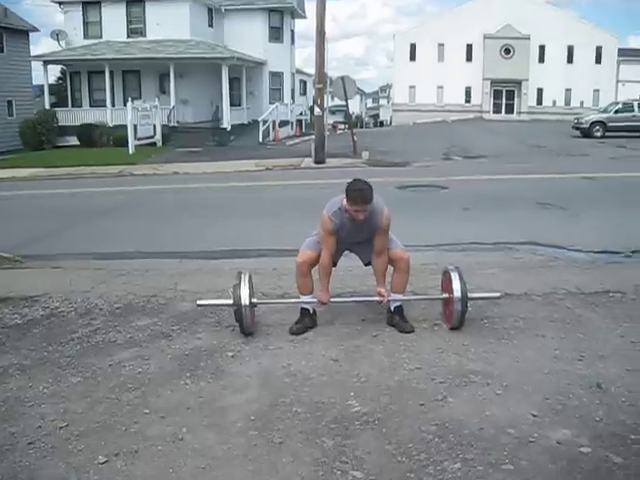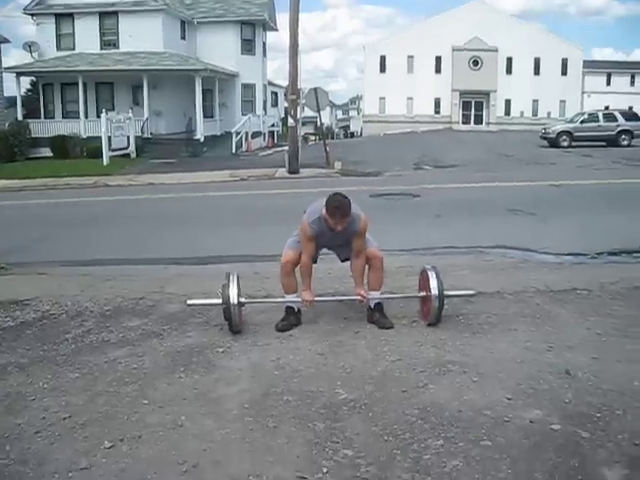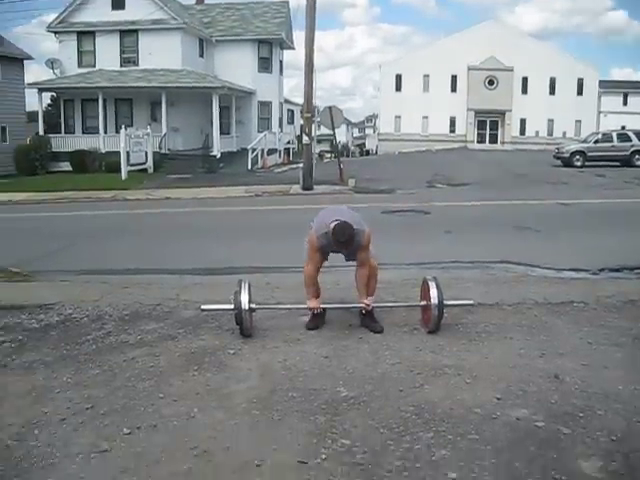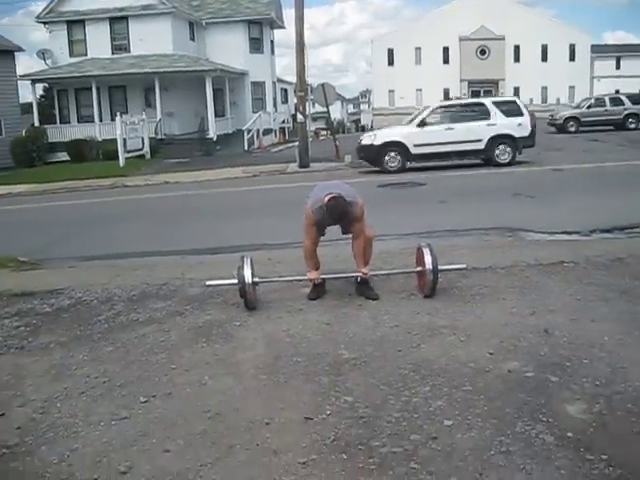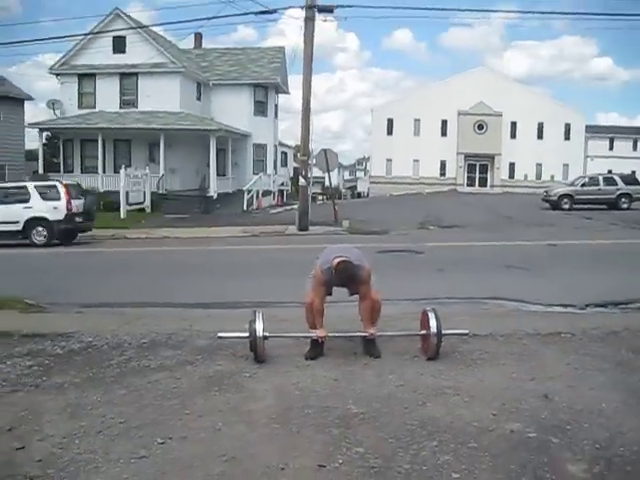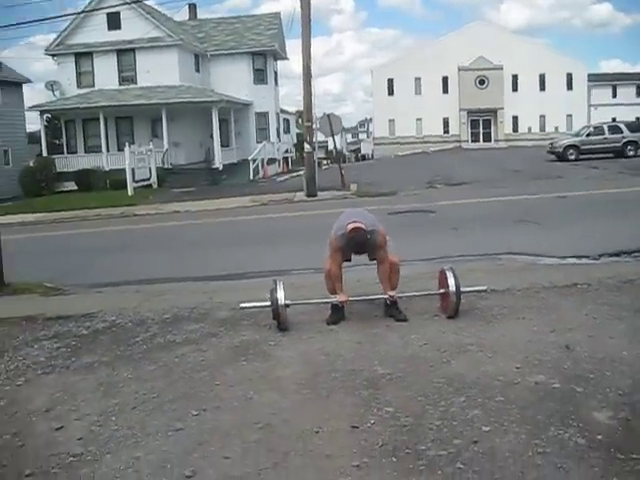
dt=0.7s
person 1, frame 1
left shoulder: (382, 214)
right shoulder: (330, 215)
left elbow: (379, 254)
right elbow: (327, 255)
left wrist: (381, 285)
right wrist: (323, 290)
left hip: (368, 239)
right hip: (331, 237)
left knee: (402, 259)
right knee: (303, 261)
left ankle: (395, 311)
right ankle: (307, 313)
person 1, frame 2
left shoulder: (359, 221)
right shoulder: (310, 222)
left elbow: (358, 256)
right elbow: (306, 258)
left wrist: (359, 286)
right wrist: (306, 289)
left hip: (346, 239)
right hip: (312, 236)
left knee: (376, 257)
right knee: (286, 262)
left ankle: (375, 309)
right ankle: (292, 311)
person 1, frame 3
left shoulder: (363, 234)
right shoulder: (317, 235)
left elbow: (362, 267)
right elbow: (311, 267)
left wrist: (363, 297)
right wrist: (312, 298)
left hip: (353, 238)
right hip: (324, 235)
left knee: (372, 266)
right knee: (310, 268)
left ankle: (366, 313)
right ankle: (317, 312)
person 1, frame 4
left shoulder: (357, 206)
right shoulder: (313, 209)
left elbow: (358, 238)
right elbow: (309, 242)
left wrist: (361, 267)
right wrist: (311, 270)
left hip: (349, 211)
right hip: (320, 212)
left knee: (367, 236)
right knee: (311, 242)
left ankle: (362, 281)
right ankle: (318, 282)
person 1, frame 5
left shoulder: (364, 269)
right shoulder: (321, 271)
left elbow: (365, 299)
right elbow: (318, 301)
left wrist: (368, 327)
right wrist: (320, 328)
left hip: (355, 274)
right hip: (328, 274)
left knee: (375, 300)
right knee: (310, 302)
left ankle: (369, 339)
right ankle: (317, 341)
person 1, frame 6
left shoulder: (379, 234)
right shoulder: (336, 237)
left elbow: (383, 263)
right elbow: (335, 267)
left wrist: (388, 290)
right wrist: (340, 293)
left hip: (371, 235)
right hip: (344, 239)
left knee: (393, 262)
right knee: (329, 269)
